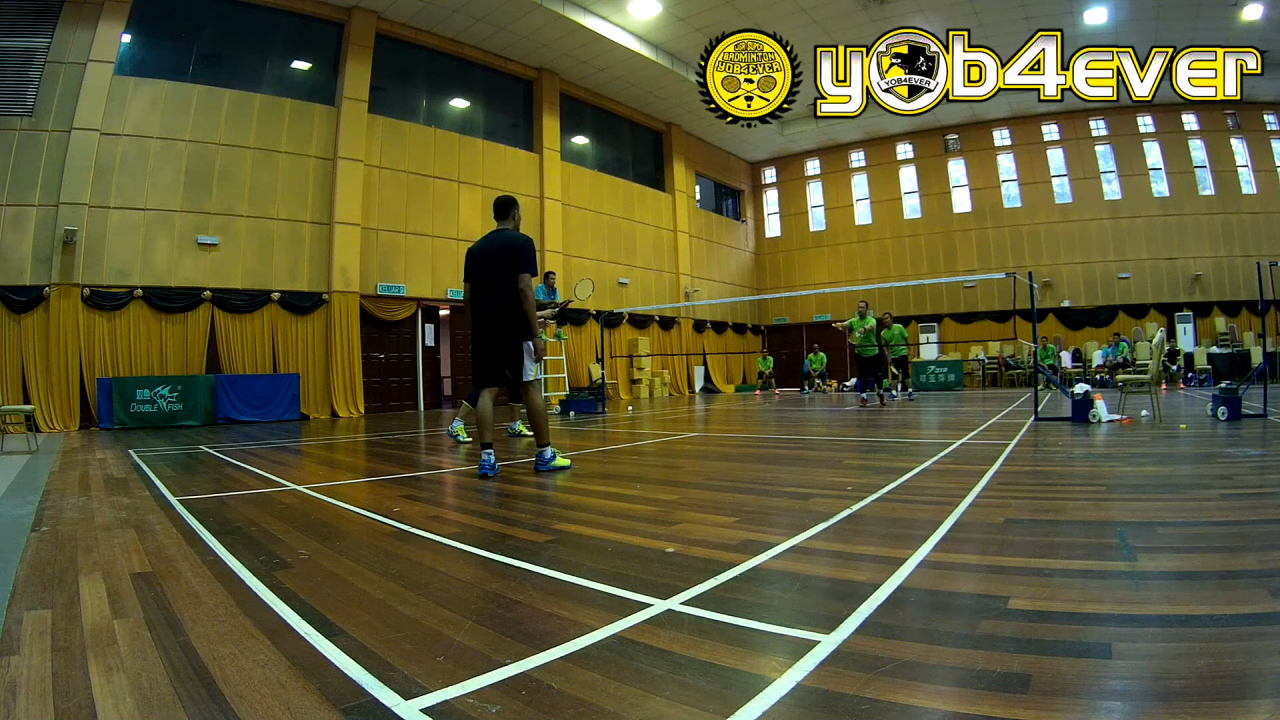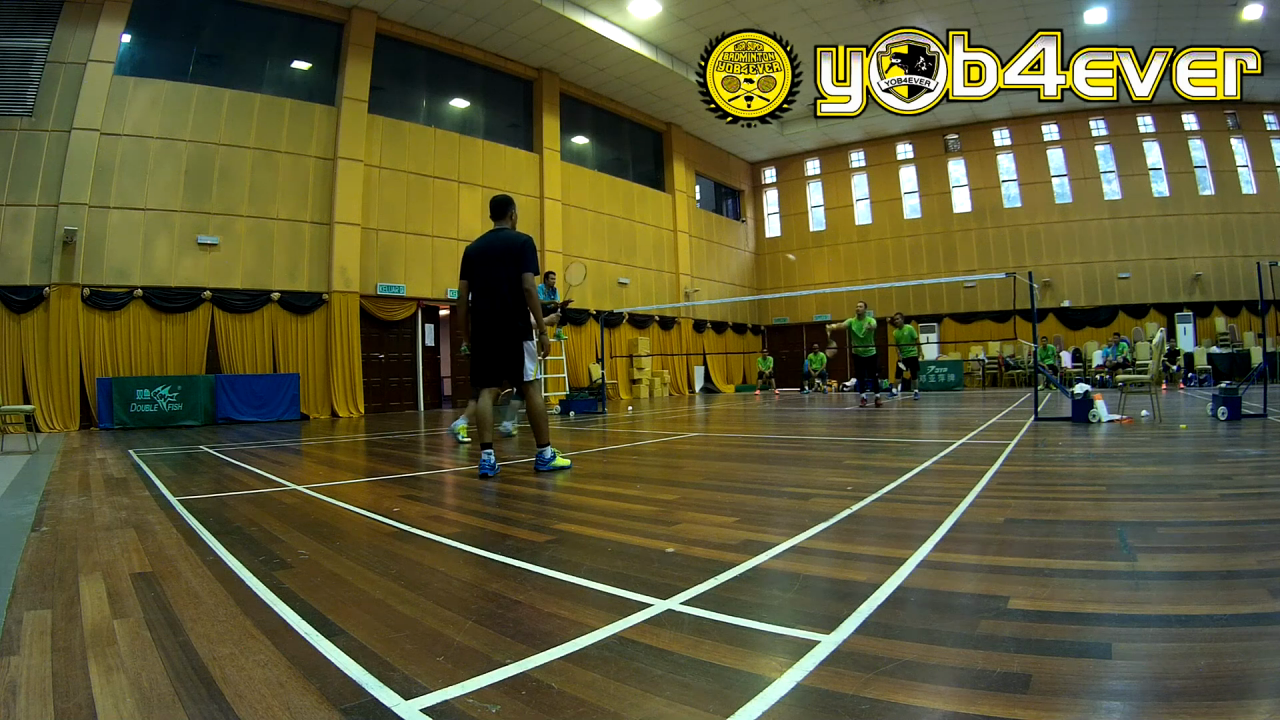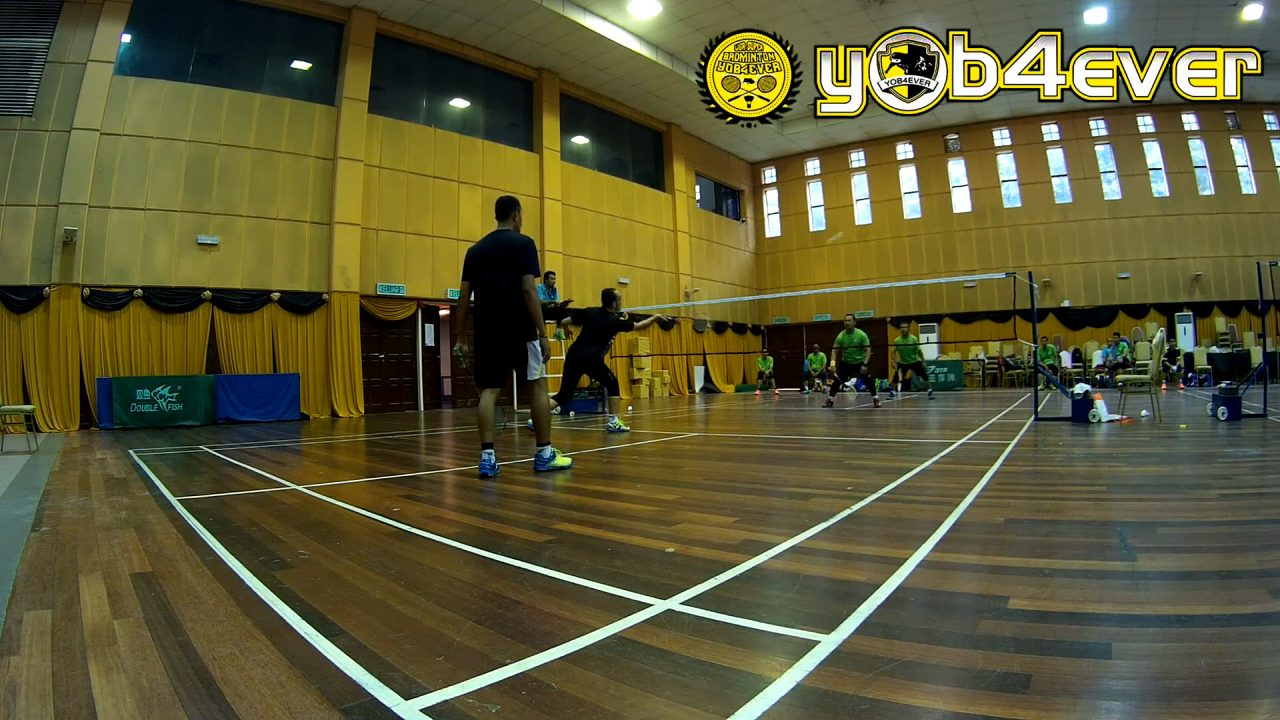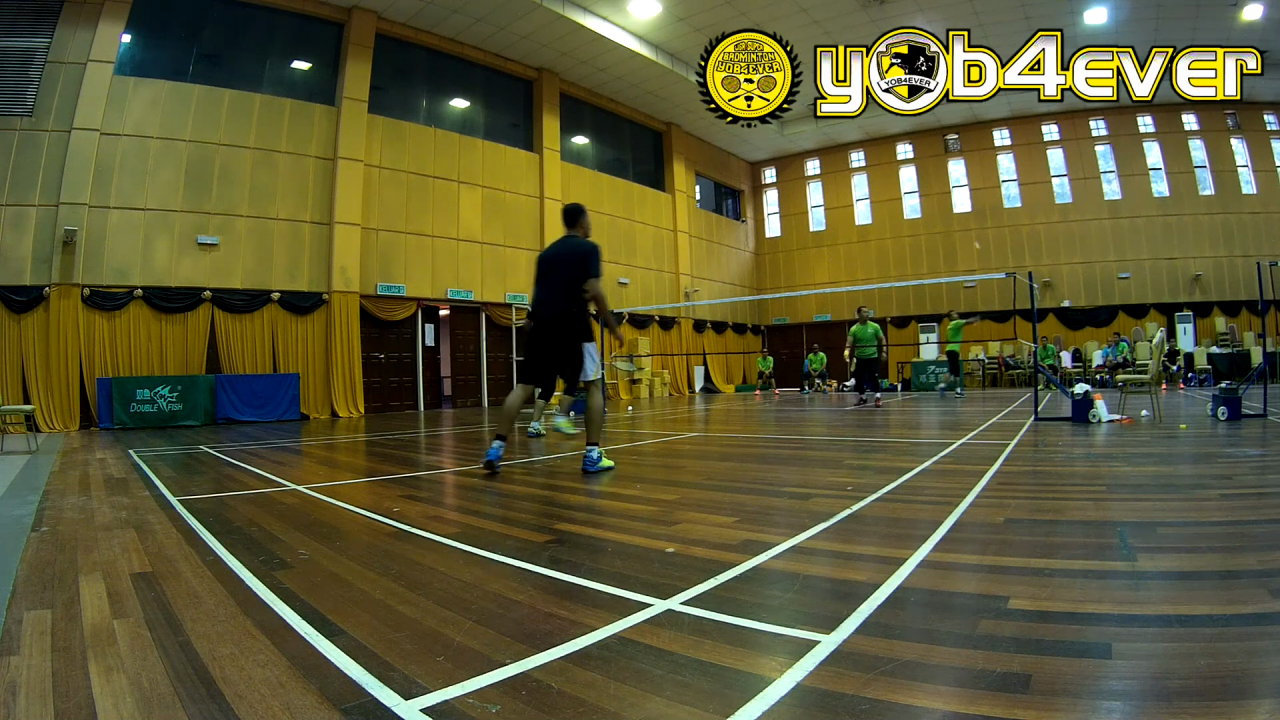
dt=0.7s
person 1, frame 1
left shoulder: (475, 249)
right shoulder: (522, 242)
left elbow: (468, 297)
right elbow: (524, 289)
left wrist: (477, 329)
right wrist: (537, 333)
left hip: (484, 331)
right hip: (514, 329)
left knee: (487, 391)
right knee: (530, 388)
left ankle: (487, 457)
right ankle: (545, 455)
person 1, frame 2
left shoulder: (472, 249)
right shoulder: (522, 242)
left elbow: (463, 297)
right elbow: (529, 288)
left wrist: (466, 337)
right wrist: (542, 331)
left hip: (483, 332)
right hip: (515, 329)
left knee: (487, 391)
right knee: (531, 388)
left ankle: (487, 458)
right ankle: (545, 455)
person 1, frame 3
left shoulder: (475, 250)
right shoulder: (523, 243)
left elbow: (464, 298)
right elbow: (529, 290)
left wrist: (461, 340)
right wrist: (543, 333)
left hip: (487, 332)
right hip: (519, 329)
left knee: (489, 391)
right knee: (537, 387)
left ankle: (487, 457)
right ankle: (545, 454)
person 1, frame 4
left shoulder: (546, 253)
right shoulder: (588, 248)
right elbow: (593, 291)
right wrist: (613, 326)
left hip: (540, 326)
right hip: (572, 326)
left knee: (524, 387)
right knee: (593, 387)
left ankle: (496, 448)
right ankle: (592, 455)
